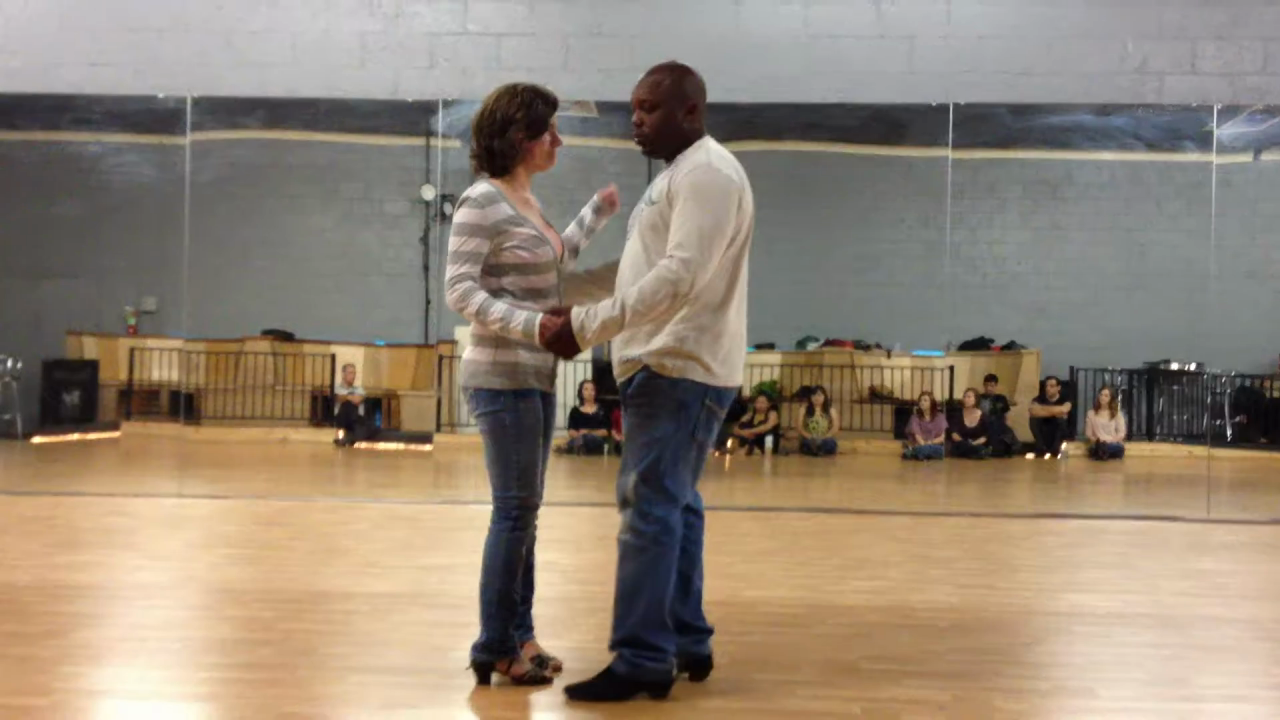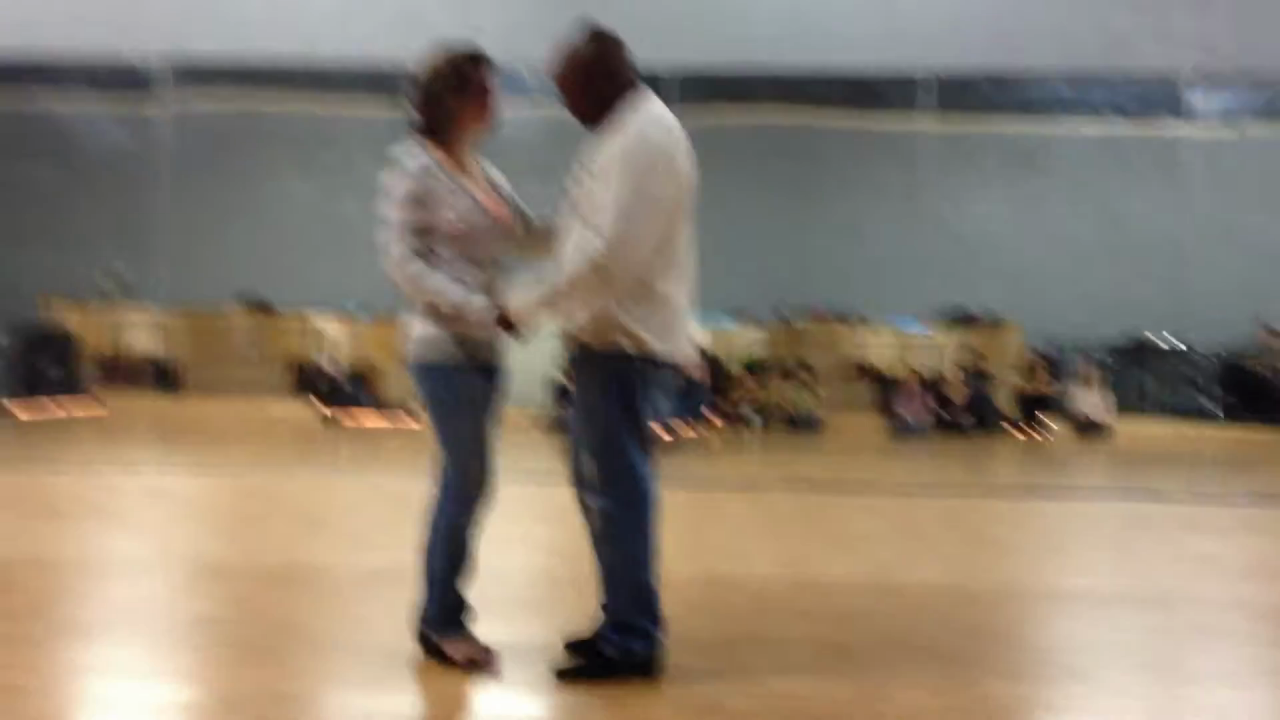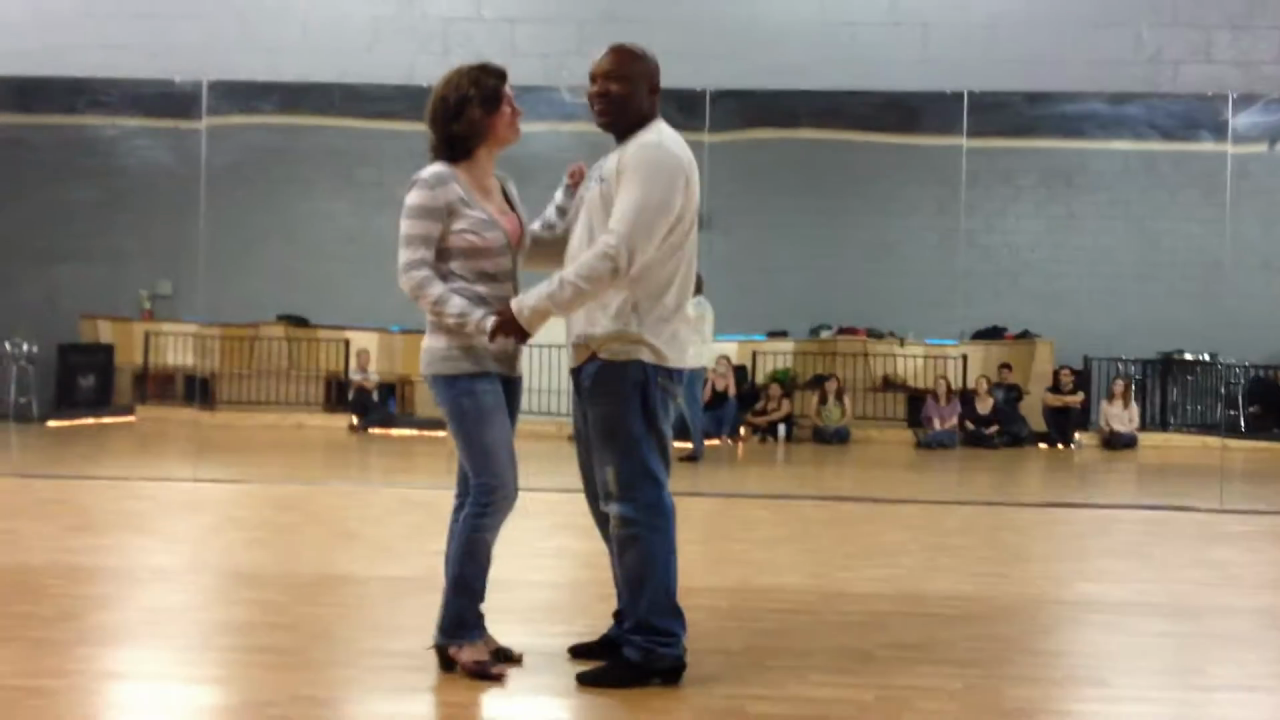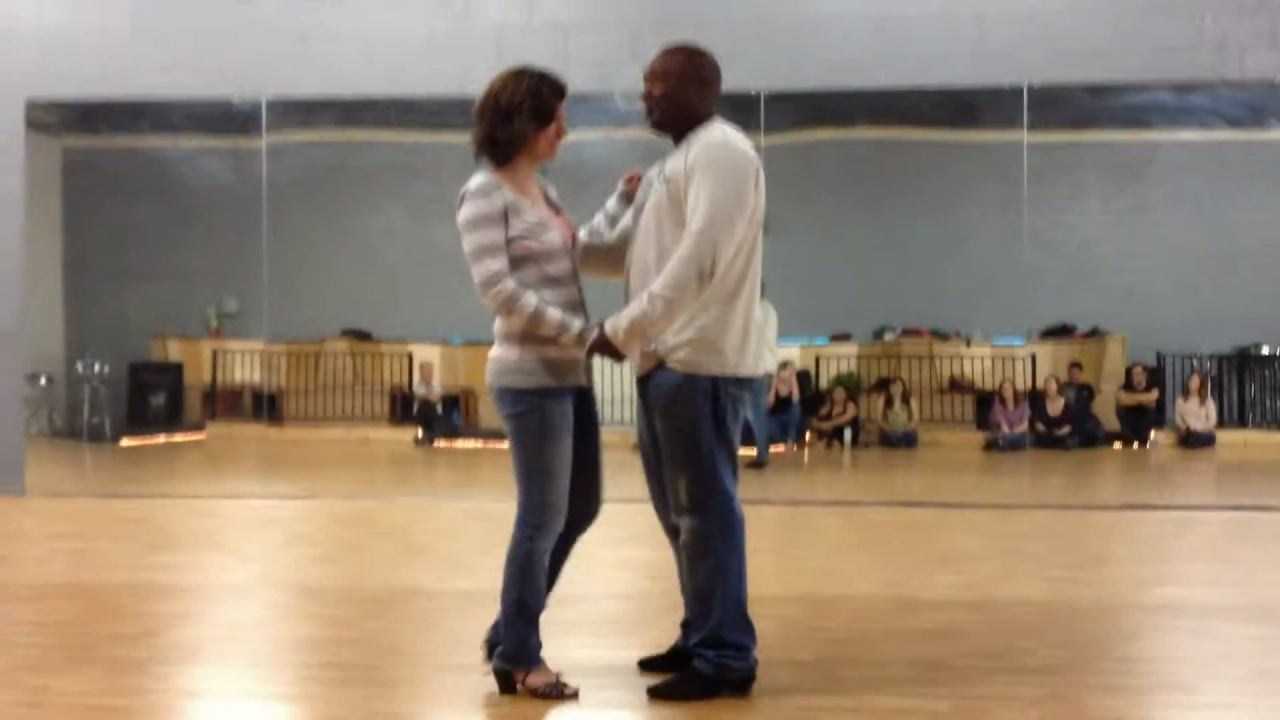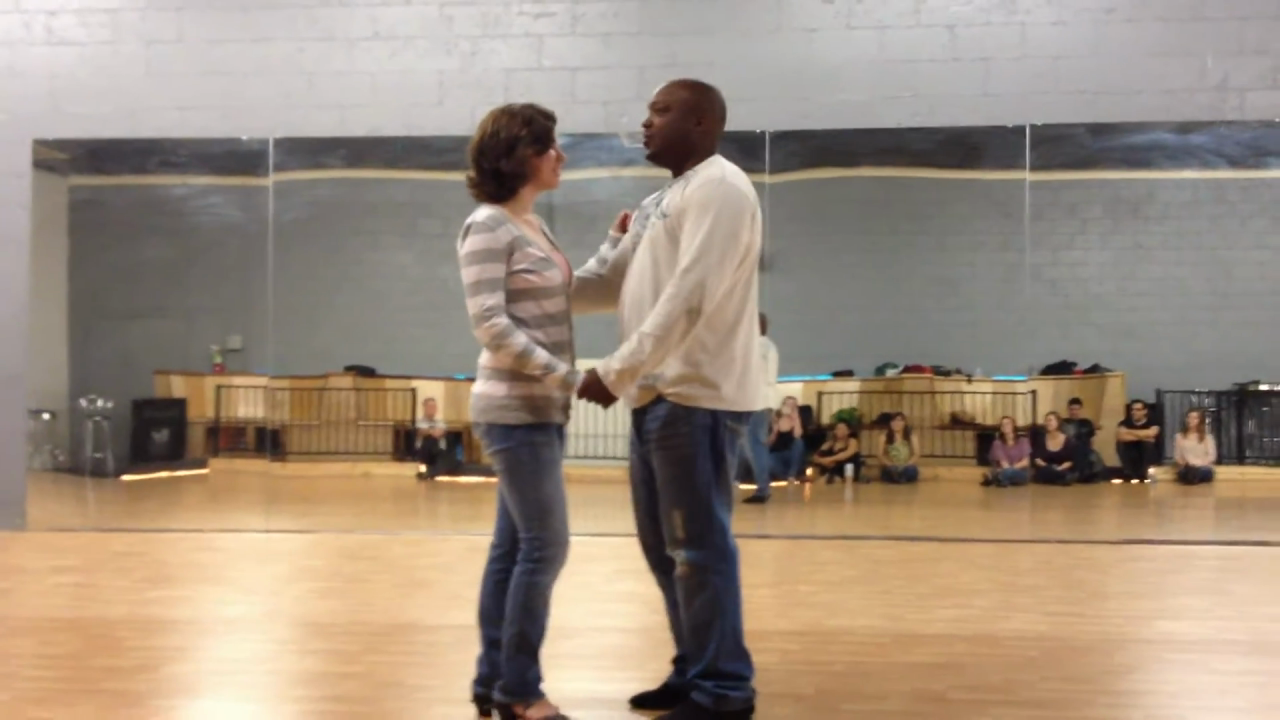
dt=1s
person 1, frame 1
left shoulder: (707, 172)
right shoulder: (678, 176)
left elbow: (679, 278)
left wrist: (583, 324)
right wrist: (585, 323)
left hip: (681, 368)
right hip: (665, 365)
left knee: (648, 505)
right knee: (673, 505)
left ankle: (644, 658)
right ankle: (687, 644)
person 1, frame 2
left shoulder: (638, 136)
right shoulder: (632, 130)
left elbow: (609, 253)
left wrist: (523, 306)
left hip: (625, 338)
right hip: (617, 334)
left knee: (615, 487)
right knee: (603, 481)
left ankle: (631, 641)
right ankle: (628, 619)
person 1, frame 3
left shoulder: (656, 152)
right shoulder: (623, 157)
left elbow: (617, 256)
left wrist: (530, 308)
left hip: (633, 354)
right hip: (605, 351)
left knee: (635, 500)
right knee: (613, 500)
left ankle: (654, 646)
right ankle: (634, 627)
person 1, frame 4
left shoulder: (721, 151)
right shoulder: (676, 160)
left elbow: (699, 259)
right elbow: (632, 252)
left wrist: (624, 329)
left hip: (700, 363)
right hip: (666, 360)
left knee: (704, 510)
right knee: (680, 511)
left ankle: (725, 656)
right ankle: (702, 637)
person 1, frame 5
left shoulder: (718, 188)
right shoulder: (665, 199)
left elbow: (689, 297)
left wrist: (615, 371)
left hip: (697, 398)
right hip: (660, 397)
left knee: (699, 545)
right knee: (666, 546)
person 2, frame 1
left shoulder: (528, 202)
right shoulder: (482, 202)
right elbow: (460, 289)
left wrist: (593, 217)
right wrist: (531, 325)
left hip: (535, 376)
right hip: (503, 377)
left knee: (524, 509)
right knee: (515, 509)
left ankle: (517, 634)
right ankle: (495, 647)
person 2, frame 2
left shoulder: (489, 174)
right shoulder: (416, 168)
left elbow: (528, 237)
right elbow: (402, 262)
right wrist: (476, 305)
left hip: (482, 350)
right hip: (444, 348)
left knee: (461, 480)
right knee: (469, 479)
left ankle: (440, 617)
right ankle: (444, 622)
person 2, frame 3
left shoulder: (503, 186)
right shoulder: (435, 183)
left elbow: (531, 248)
right elbow: (414, 274)
left wrist: (569, 194)
right wrist: (480, 322)
left hip: (502, 362)
right hip: (462, 362)
left knee: (479, 493)
right knee: (495, 489)
left ankle: (465, 627)
right ankle: (457, 629)
person 2, frame 4
left shoulder: (542, 189)
right shoulder: (485, 193)
left elbow: (575, 256)
right elbow: (498, 289)
left wrist: (622, 201)
right wrist: (583, 332)
left hip: (568, 374)
right hip: (530, 374)
left knee: (580, 506)
right knee: (543, 516)
left ankle: (512, 630)
right ankle: (517, 657)
person 2, frame 5
left shoulder: (534, 225)
right shoulder: (487, 226)
left elbow: (570, 297)
right elbow: (490, 326)
left wrist: (616, 243)
right wrist: (569, 377)
left hip: (539, 409)
right hip: (515, 410)
left knee: (514, 546)
right knee: (544, 546)
